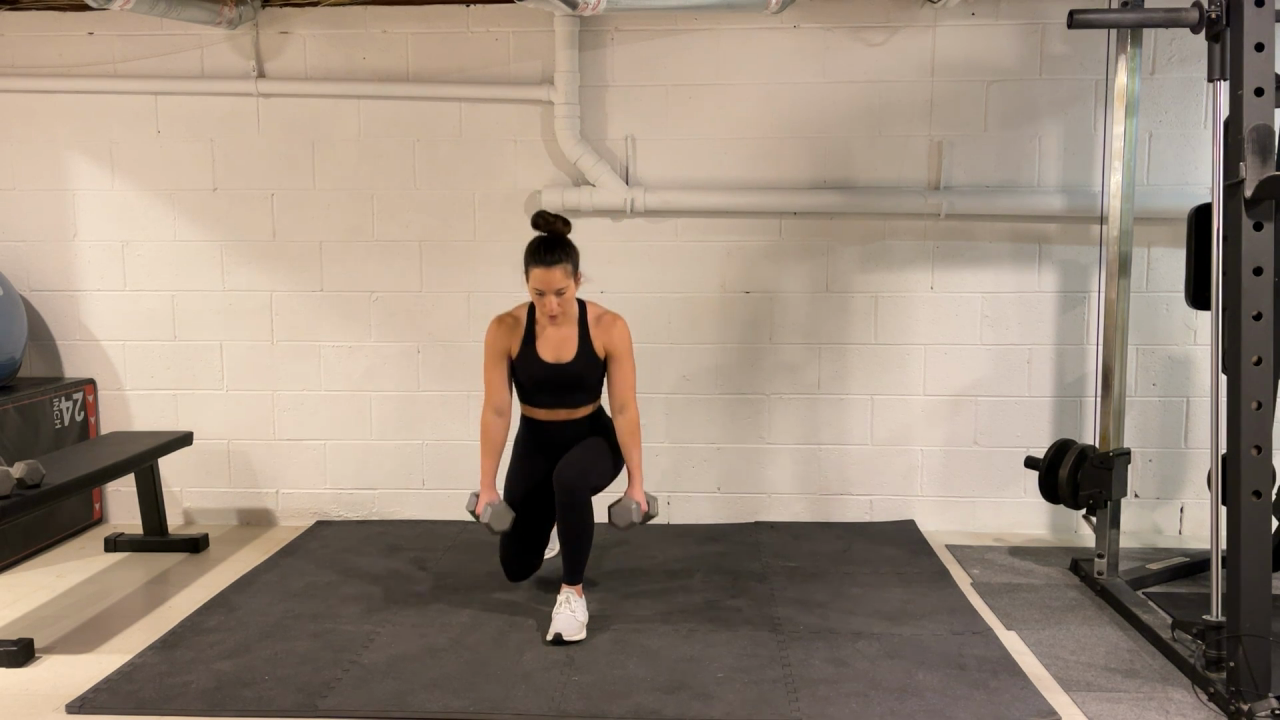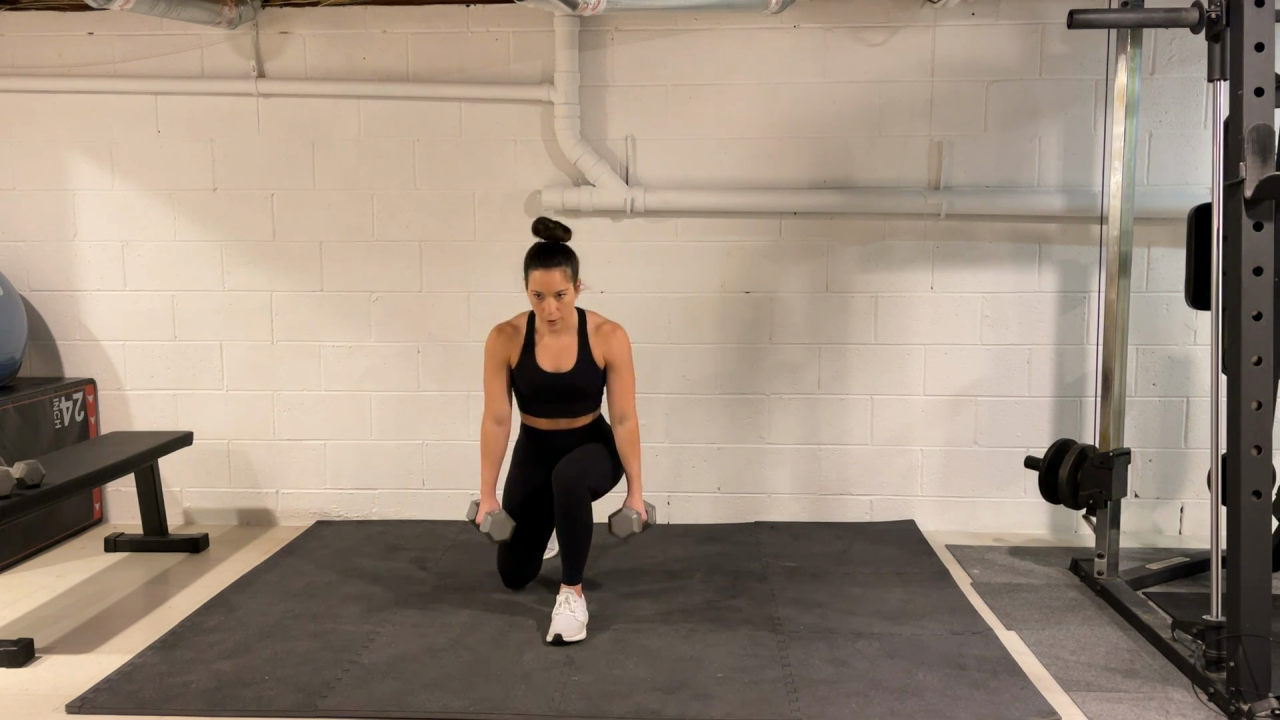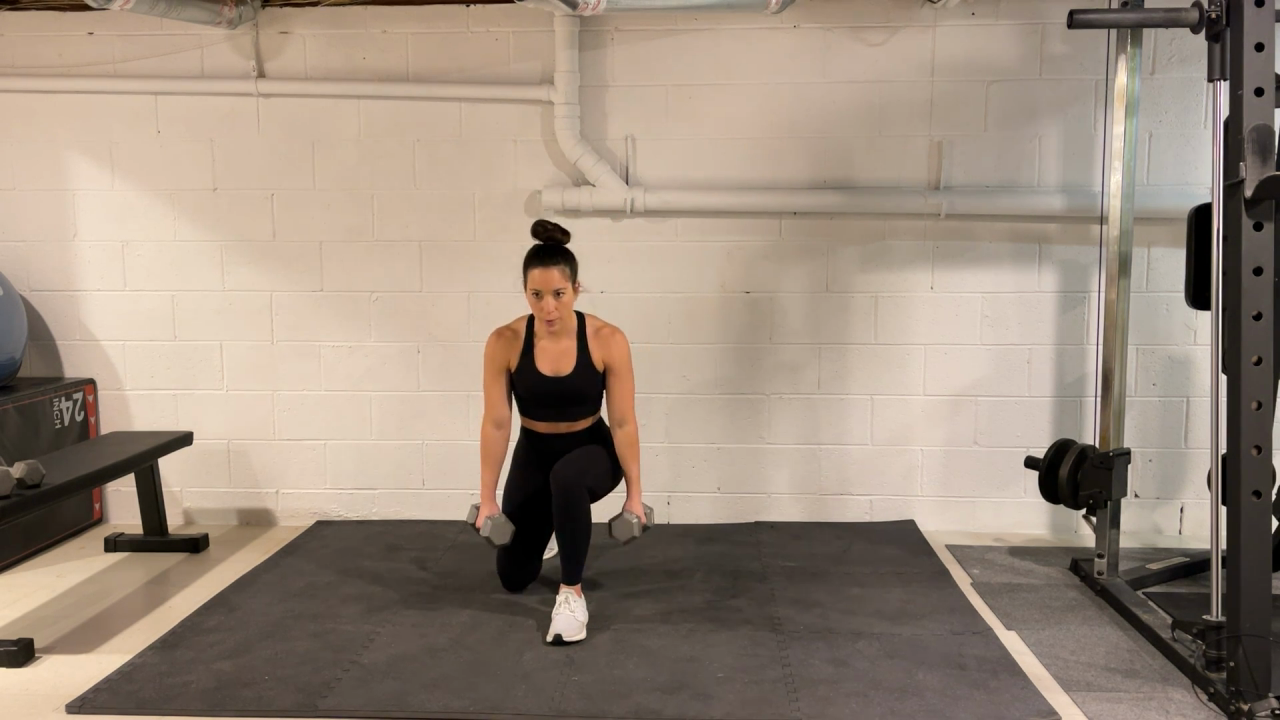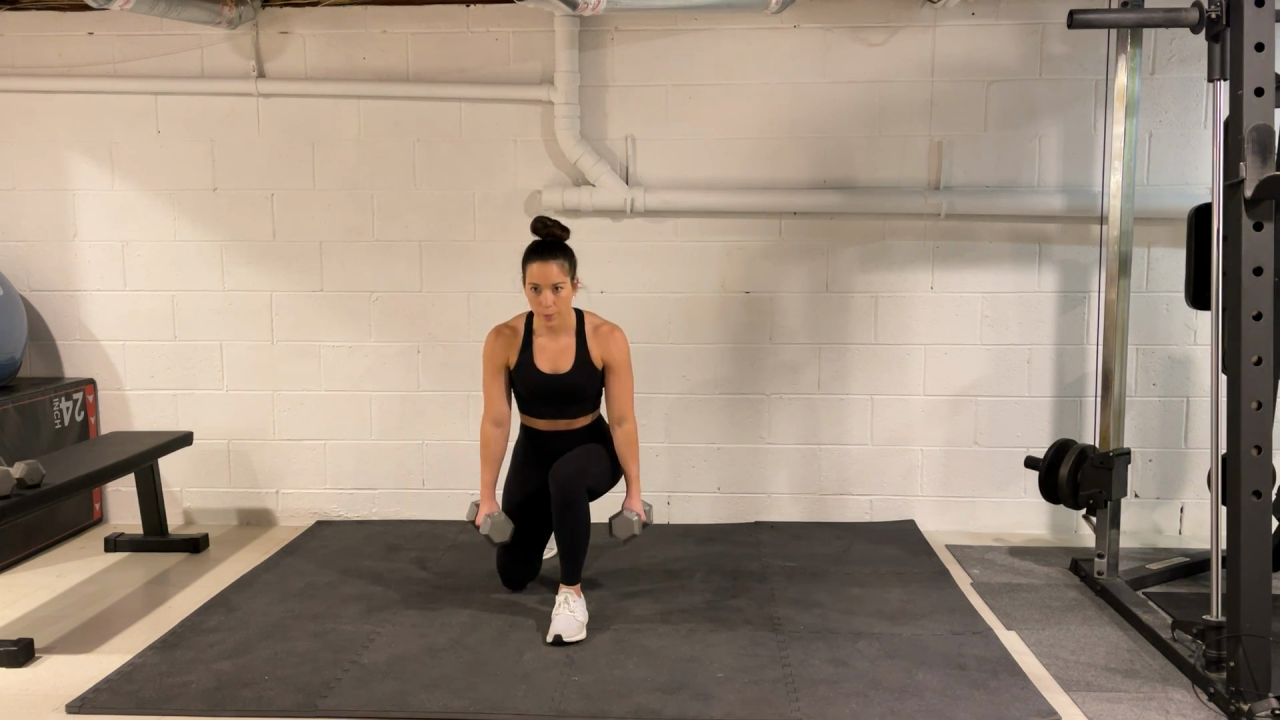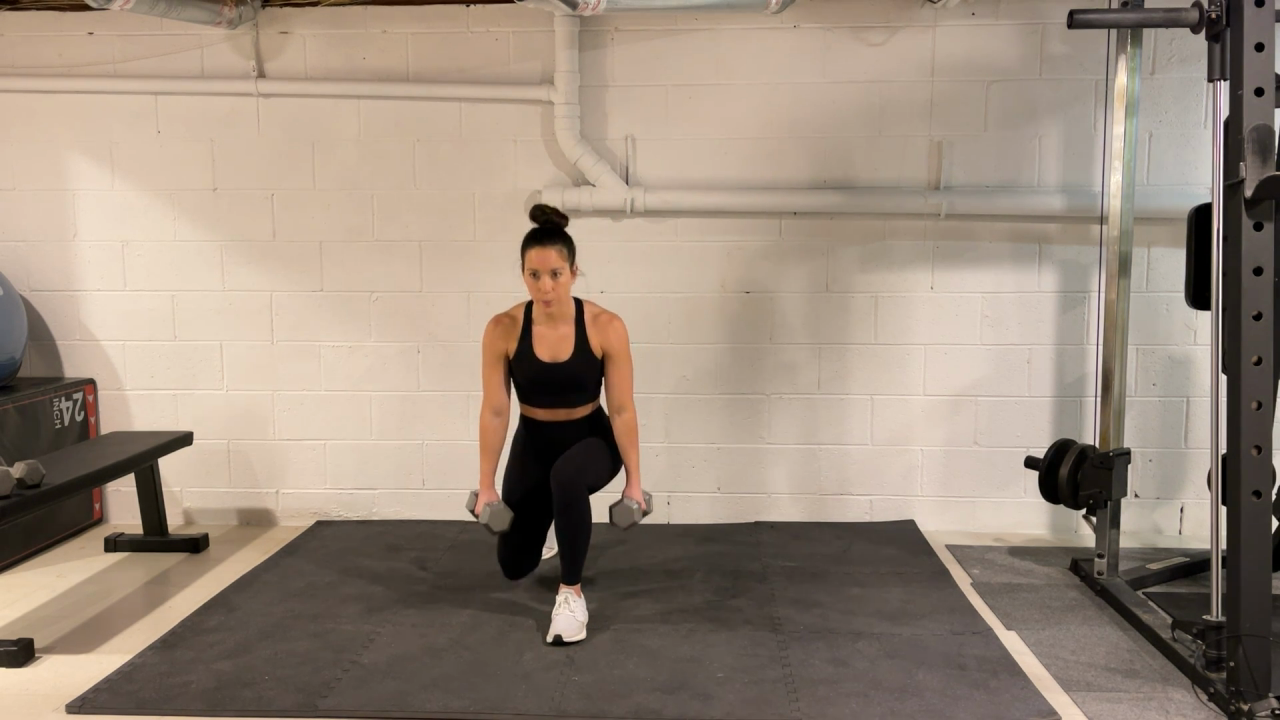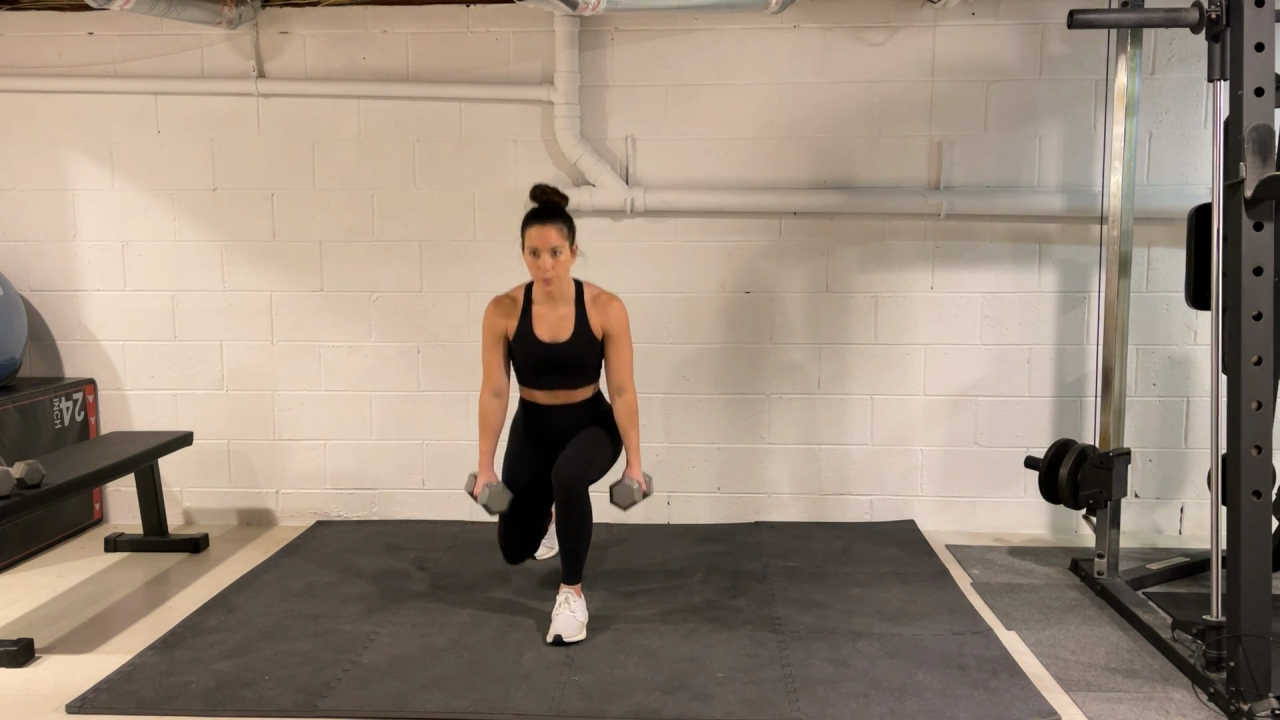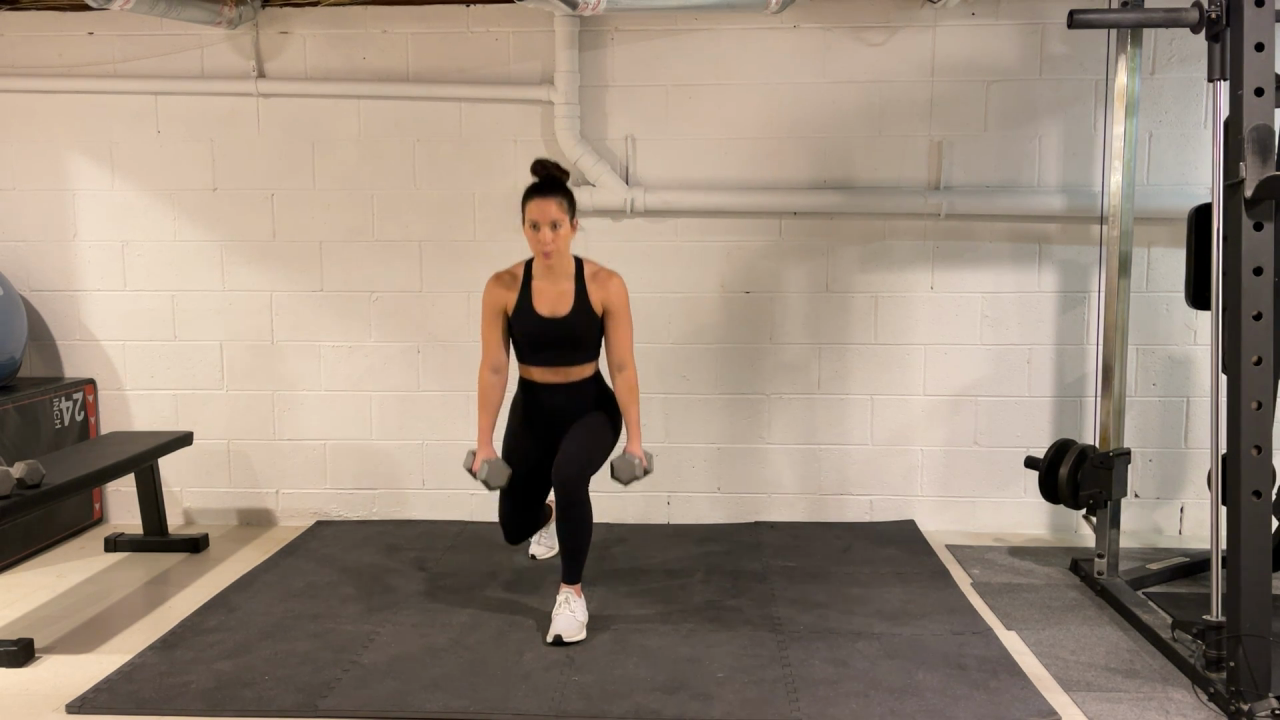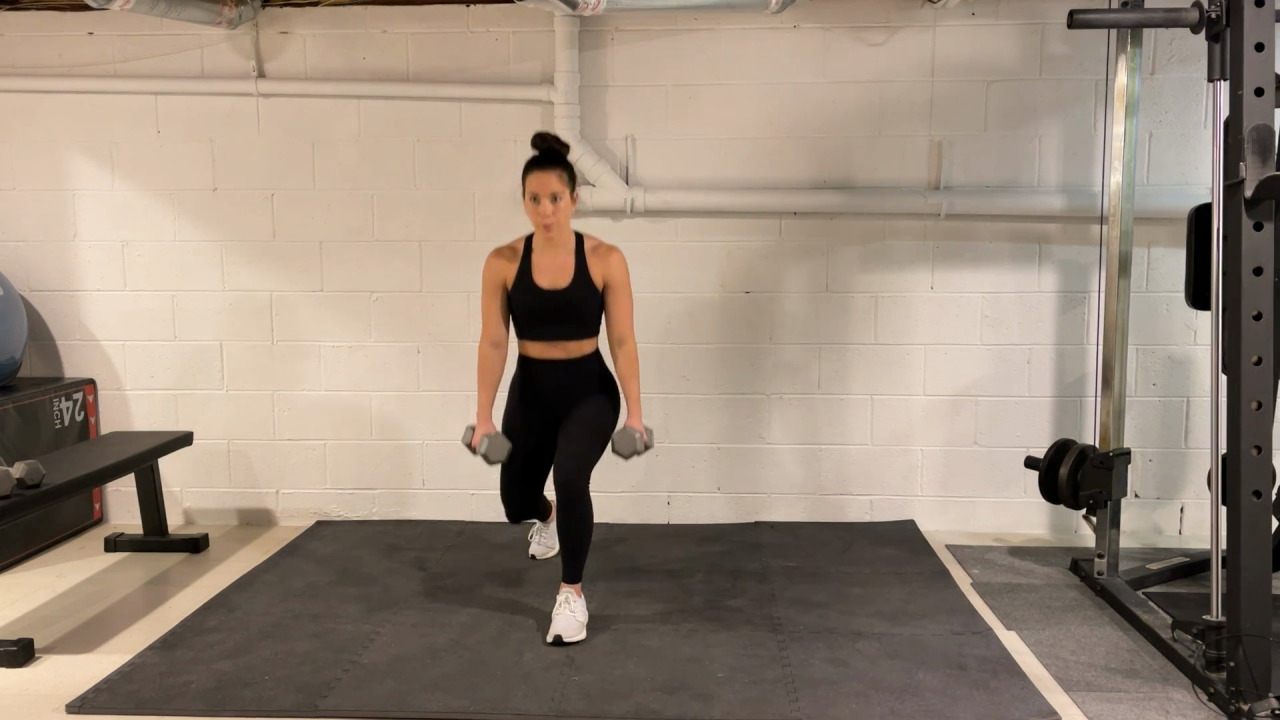
dt=0.1s
person 1, frame 1
left shoulder: (609, 327)
right shoulder: (505, 330)
left elbow: (624, 409)
right elbow: (496, 411)
left wrist: (635, 479)
right wrist: (487, 484)
left hip: (592, 439)
right hip: (534, 444)
left knee: (570, 480)
right knee: (516, 565)
left ankle: (572, 594)
right ankle: (548, 523)
person 1, frame 2
left shoulder: (609, 337)
right shoulder: (504, 338)
left elbow: (624, 419)
right elbow: (496, 420)
left wrist: (635, 489)
right wrist: (487, 493)
left hip: (591, 445)
right hip: (534, 452)
left knee: (569, 480)
right knee: (515, 573)
left ankle: (572, 594)
right ankle: (548, 524)
person 1, frame 3
left shoulder: (608, 341)
right shoulder: (504, 343)
left elbow: (623, 423)
right elbow: (496, 424)
left wrist: (634, 493)
right wrist: (487, 498)
left hip: (591, 449)
right hip: (533, 455)
left knee: (567, 480)
right knee: (513, 577)
left ankle: (572, 593)
right ankle: (548, 526)
person 1, frame 4
left shoulder: (607, 338)
right shoulder: (503, 340)
left elbow: (622, 421)
right elbow: (495, 422)
left wrist: (633, 490)
right wrist: (486, 495)
left hip: (591, 447)
right hip: (533, 453)
left knee: (566, 480)
right knee: (513, 575)
left ankle: (571, 594)
right ankle: (548, 525)
person 1, frame 5
left shoulder: (606, 326)
right shoulder: (503, 329)
left elbow: (622, 409)
right elbow: (494, 411)
left wrist: (633, 480)
right wrist: (486, 484)
left hip: (590, 438)
right hip: (533, 443)
left knee: (567, 481)
right knee: (514, 565)
left ankle: (571, 595)
right ankle: (548, 523)
person 1, frame 6
left shoulder: (606, 308)
right shoulder: (502, 311)
left elbow: (622, 391)
right elbow: (494, 393)
left wrist: (633, 460)
right wrist: (485, 465)
left hip: (590, 425)
right hip: (531, 429)
left knee: (569, 478)
right knee: (514, 549)
left ankle: (572, 594)
right ankle: (548, 517)
person 1, frame 7
left shoulder: (606, 284)
right shoulder: (503, 287)
left elbow: (623, 367)
right elbow: (494, 369)
left wrist: (633, 435)
right wrist: (485, 441)
left hip: (590, 407)
right hip: (531, 411)
left knee: (568, 479)
right knee: (515, 527)
left ankle: (572, 594)
right ankle: (548, 518)
person 1, frame 8
left shoulder: (606, 260)
right shoulder: (503, 262)
left elbow: (623, 342)
right elbow: (493, 344)
left wrist: (634, 410)
right wrist: (484, 415)
left hip: (589, 389)
right hip: (530, 391)
left knee: (570, 476)
right knee: (516, 504)
left ankle: (572, 594)
right ankle: (547, 514)
